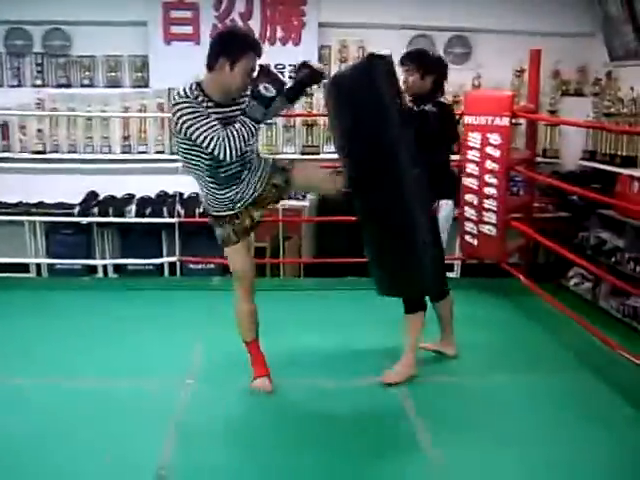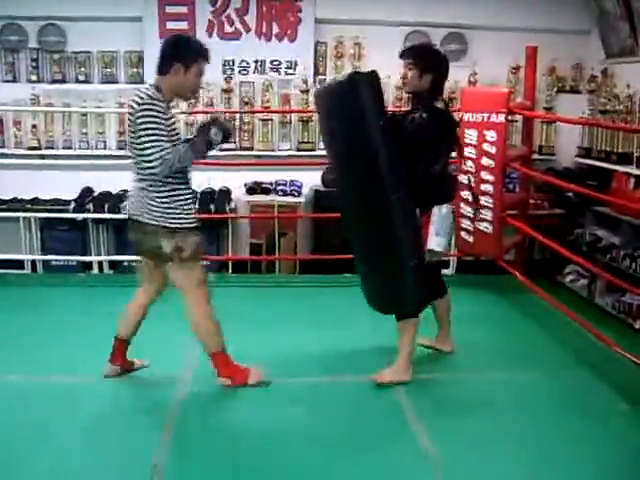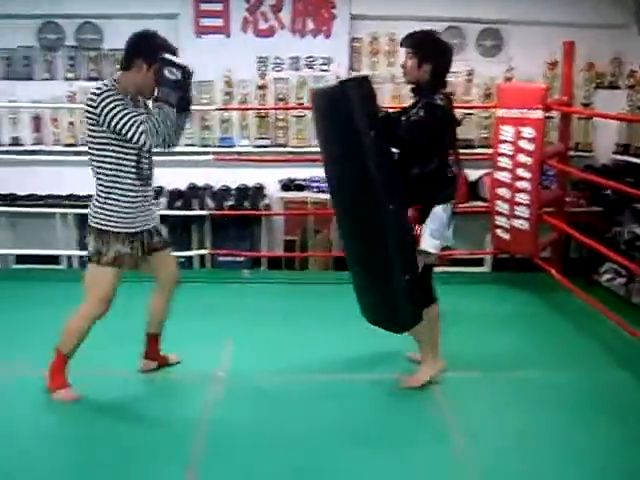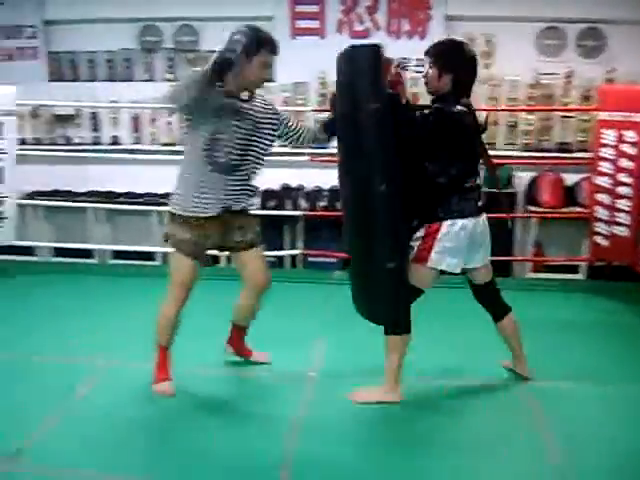
dt=0.4s
person 1, frame 1
left shoulder: (237, 96)
right shoulder: (184, 103)
left elbow: (262, 113)
right elbow: (225, 150)
left wrist: (297, 88)
right wrist: (257, 107)
left hip: (259, 177)
right hip: (226, 206)
left knee: (333, 183)
right knee: (244, 284)
right ankle: (257, 362)
person 1, frame 2
left shoulder: (153, 101)
right shoulder: (150, 104)
right elbow: (159, 163)
left wrist: (200, 139)
right wrist: (201, 143)
left hip: (149, 214)
right hip: (165, 218)
left knee: (151, 287)
right knee: (197, 293)
left ankle: (117, 358)
right ankle: (228, 369)
person 1, frame 3
left shoulder: (134, 101)
right shoulder: (106, 96)
left elbow: (166, 139)
right elbow: (151, 135)
left wrist: (181, 103)
right wrist: (169, 93)
left hip: (140, 217)
right hip: (114, 221)
left knee: (169, 279)
right knee: (96, 305)
left ankle: (151, 354)
right ankle: (57, 371)
person 1, frame 4
left shoulder: (264, 108)
right shoulder: (206, 89)
left elbow: (299, 137)
right elbow: (177, 99)
left wrist: (329, 128)
right wrist: (217, 68)
left hip: (236, 208)
right hip: (194, 208)
left knee: (259, 279)
right knee: (179, 291)
left ankle: (236, 341)
right ankle: (162, 365)
person 2, frame 1
left shoulder: (436, 110)
right shoulder: (420, 111)
left elbow: (406, 123)
left hip: (432, 201)
left ankle: (410, 357)
right ankle: (446, 341)
person 2, frame 2
left shoulder: (432, 113)
right shoulder: (424, 111)
left elbow: (403, 135)
right elbow: (401, 139)
left hip: (427, 205)
right hip: (426, 201)
right knee: (431, 273)
left ankle: (403, 364)
right ankle: (444, 338)
person 2, frame 3
left shoulder: (431, 109)
right shoulder: (430, 104)
left elbow: (400, 136)
right elbow: (402, 135)
right wrist: (378, 118)
left hip: (426, 205)
right hip: (431, 201)
right knee: (421, 278)
left ankle: (431, 358)
right ankle: (431, 353)
person 2, frame 4
left shoulder: (446, 117)
right shoulder: (460, 116)
left elbow: (407, 124)
right elbow: (417, 125)
left hip: (447, 223)
right hip: (472, 218)
right knee: (489, 294)
left ankle: (390, 386)
right ankle: (520, 363)
